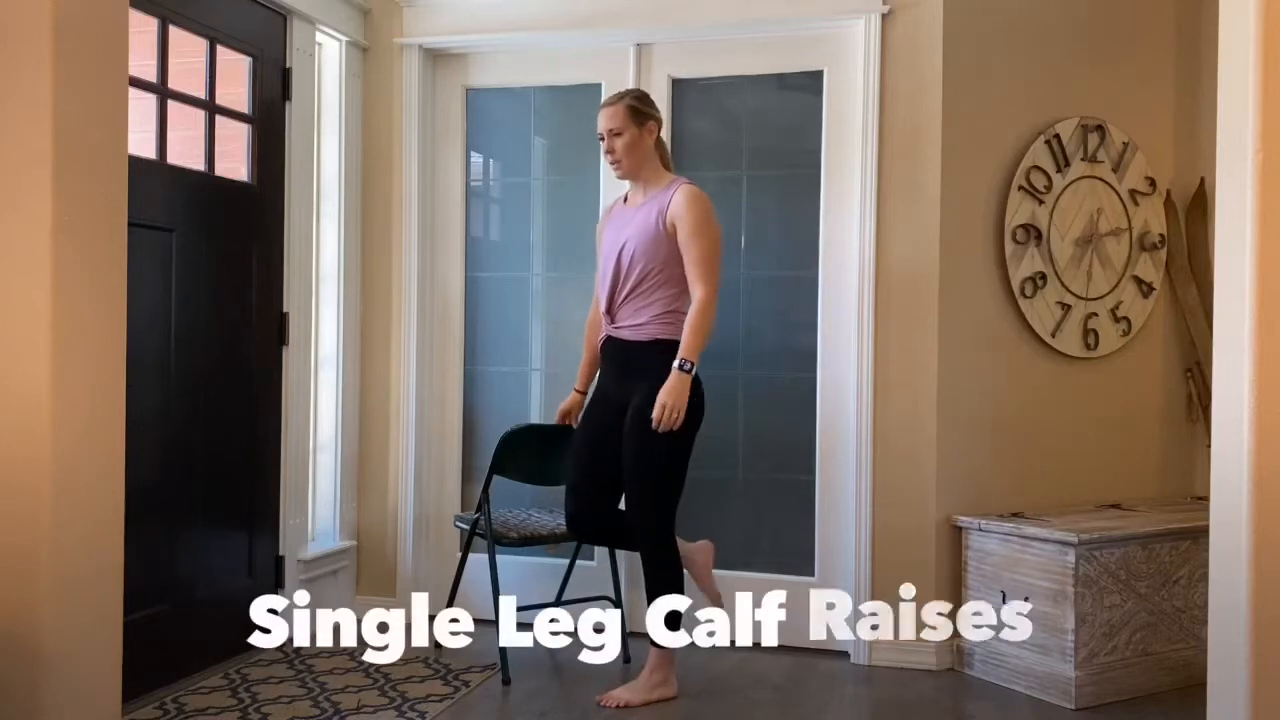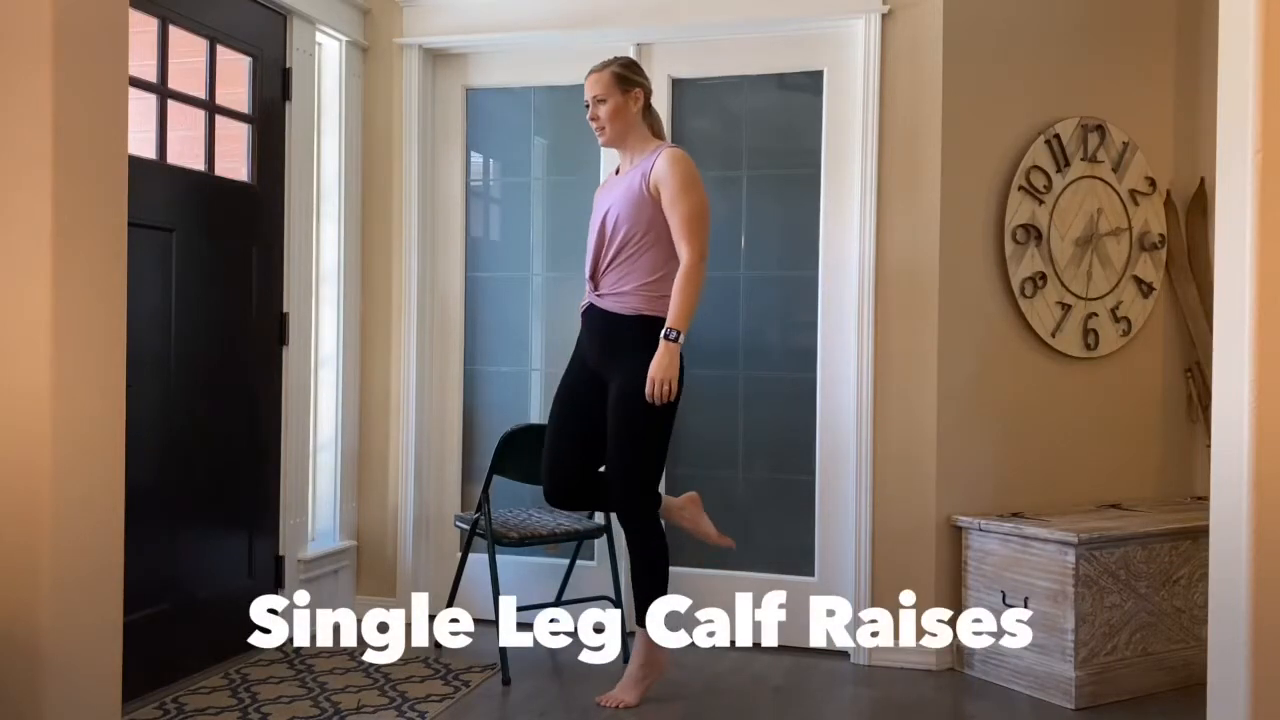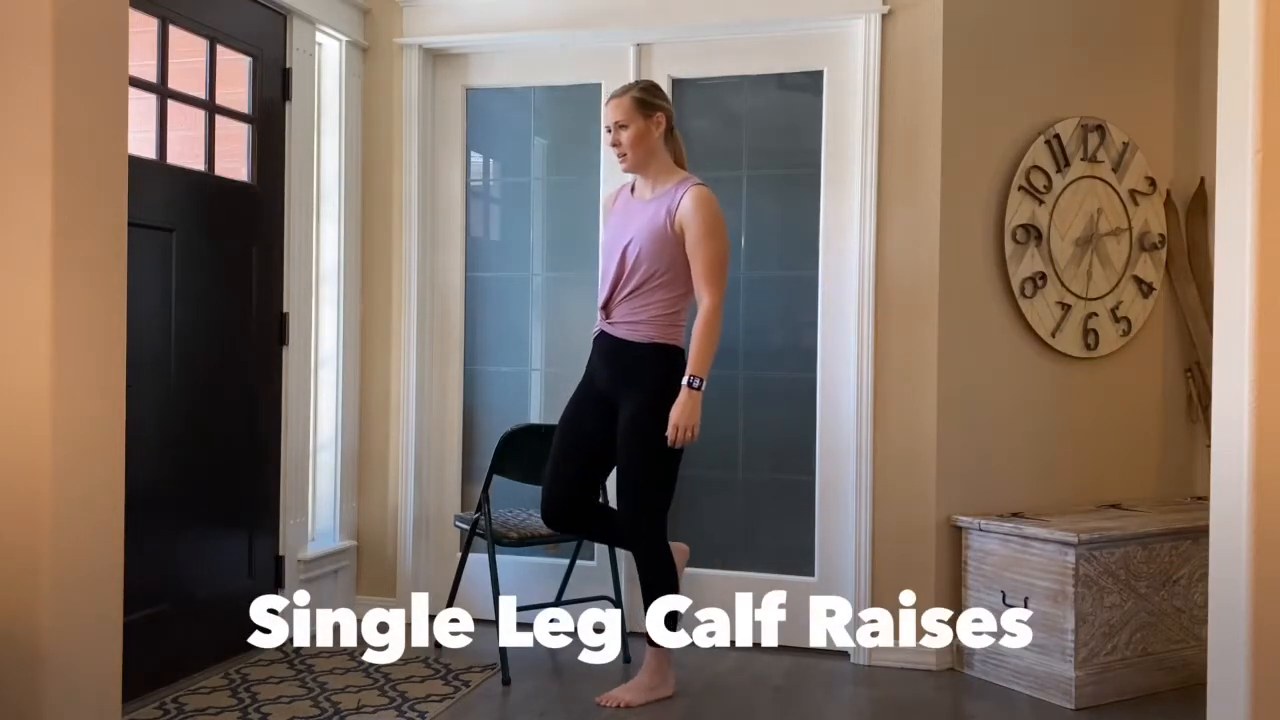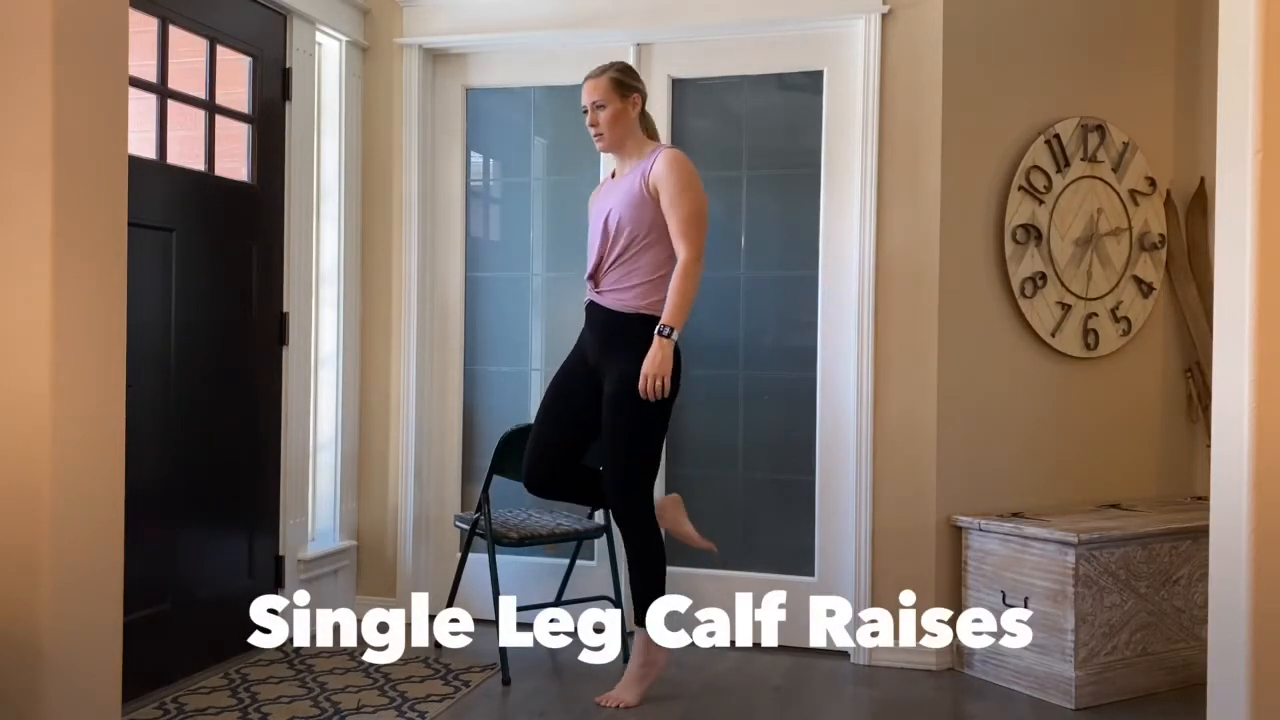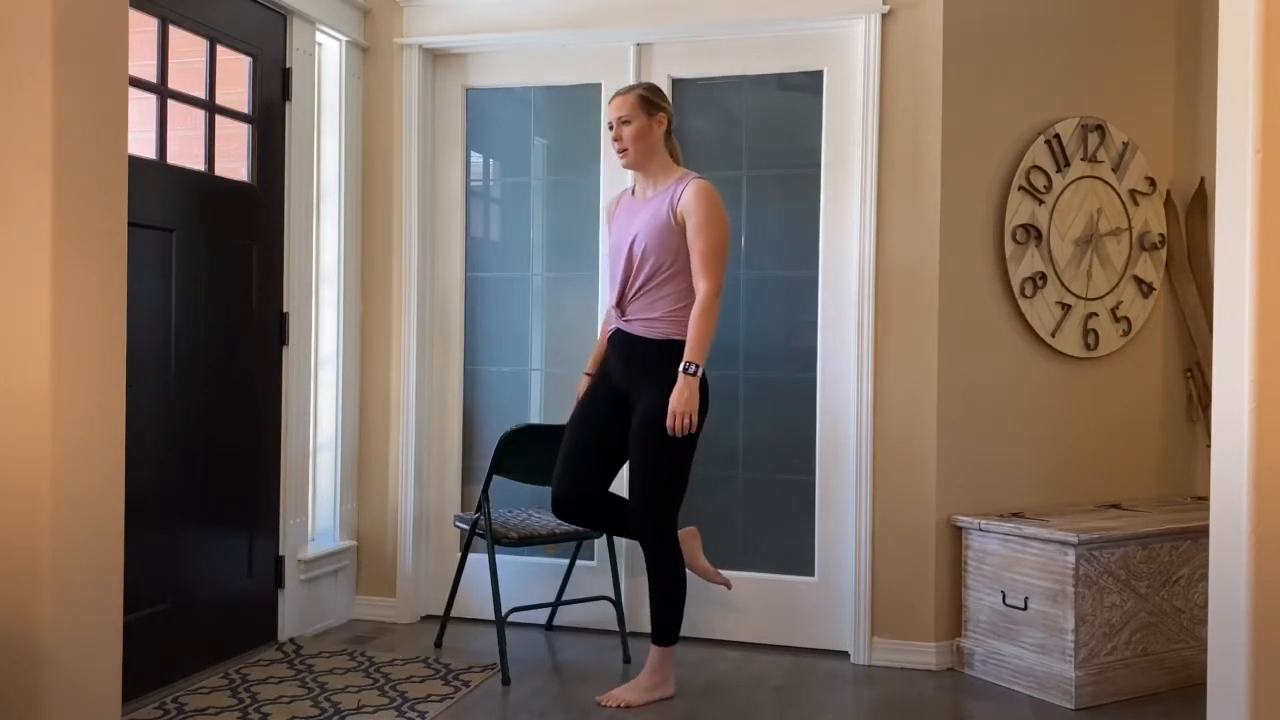
dt=1s
person 1, frame 1
left shoulder: (684, 201)
right shoulder: (612, 214)
left elbow: (704, 295)
left wrist: (683, 376)
right wrist: (581, 386)
left hip: (661, 373)
right hip: (617, 375)
left knee: (649, 521)
right knee: (584, 512)
left ankle: (660, 673)
right ankle: (685, 555)
person 1, frame 2
left shoulder: (669, 165)
right shoulder: (609, 183)
left elbow: (691, 260)
left wrist: (671, 343)
left hip: (640, 341)
right hip: (593, 341)
left knee: (631, 500)
right knee: (562, 483)
left ankle: (647, 653)
right ankle: (674, 508)
person 1, frame 3
left shoulder: (693, 201)
right shoulder: (616, 200)
left elbow: (710, 305)
left wrist: (692, 390)
left hip: (653, 372)
right hip: (603, 364)
left knee: (640, 519)
right knee: (560, 505)
left ankle: (658, 671)
right ankle: (665, 555)
person 1, frame 4
left shoulder: (668, 165)
right shoulder: (602, 188)
left elbow: (689, 257)
left wrist: (664, 339)
left hip: (639, 342)
right hip: (594, 339)
left knee: (625, 499)
right knee: (542, 470)
left ankle: (648, 651)
right ankle: (660, 511)
person 1, frame 5
left shoulder: (694, 195)
right shoulder: (619, 205)
left elbow: (708, 293)
left wrist: (689, 377)
right wrist: (591, 371)
left hip: (666, 367)
right hip: (619, 366)
left knee: (650, 520)
right knee: (571, 497)
left ankle: (660, 672)
right ankle: (678, 543)
